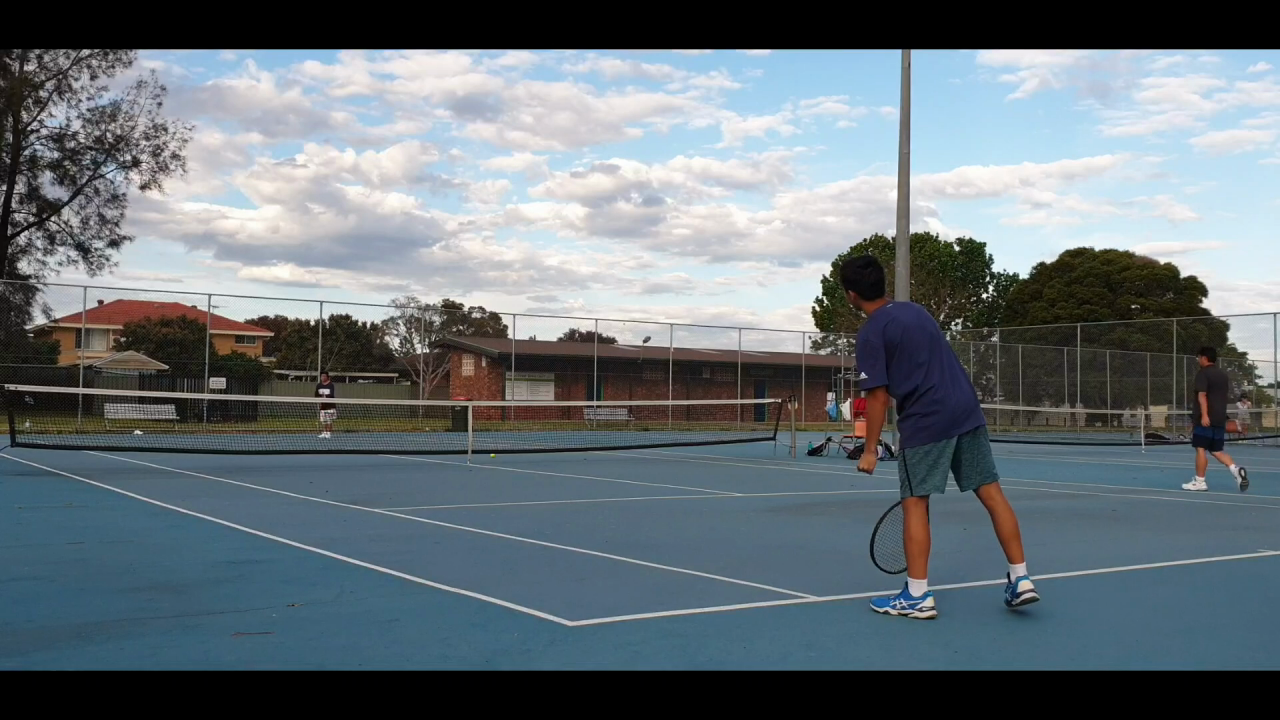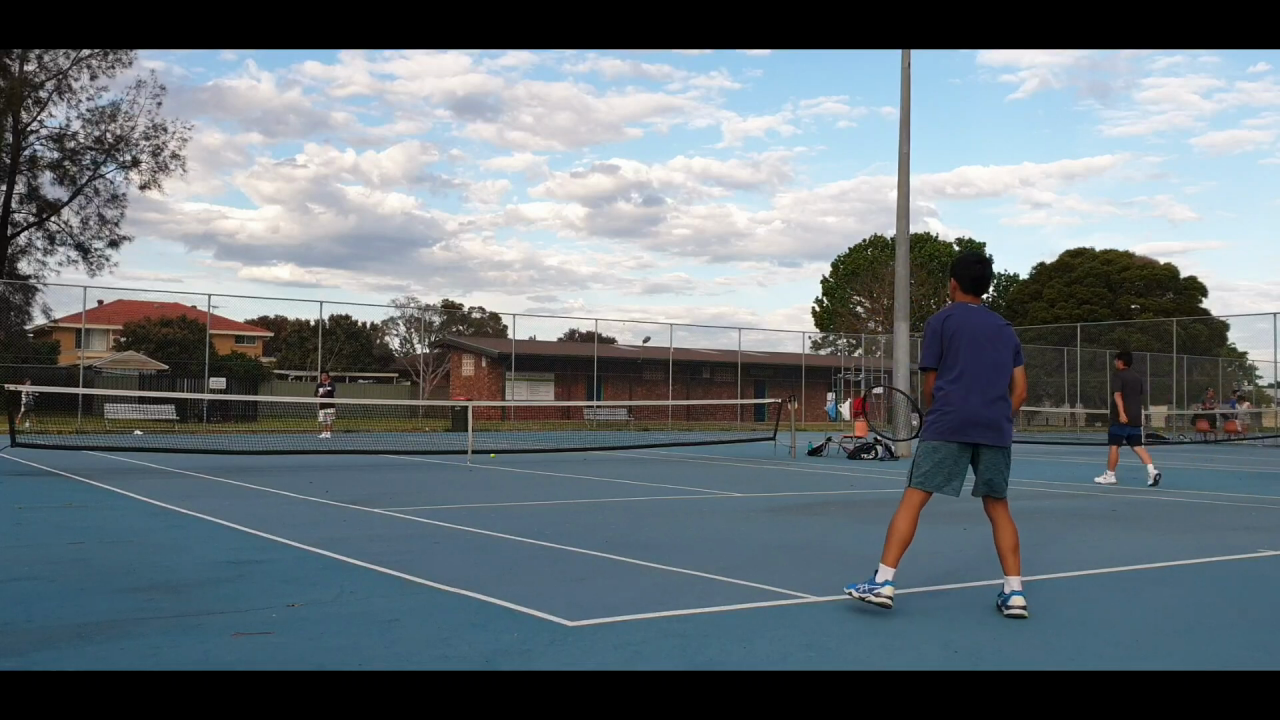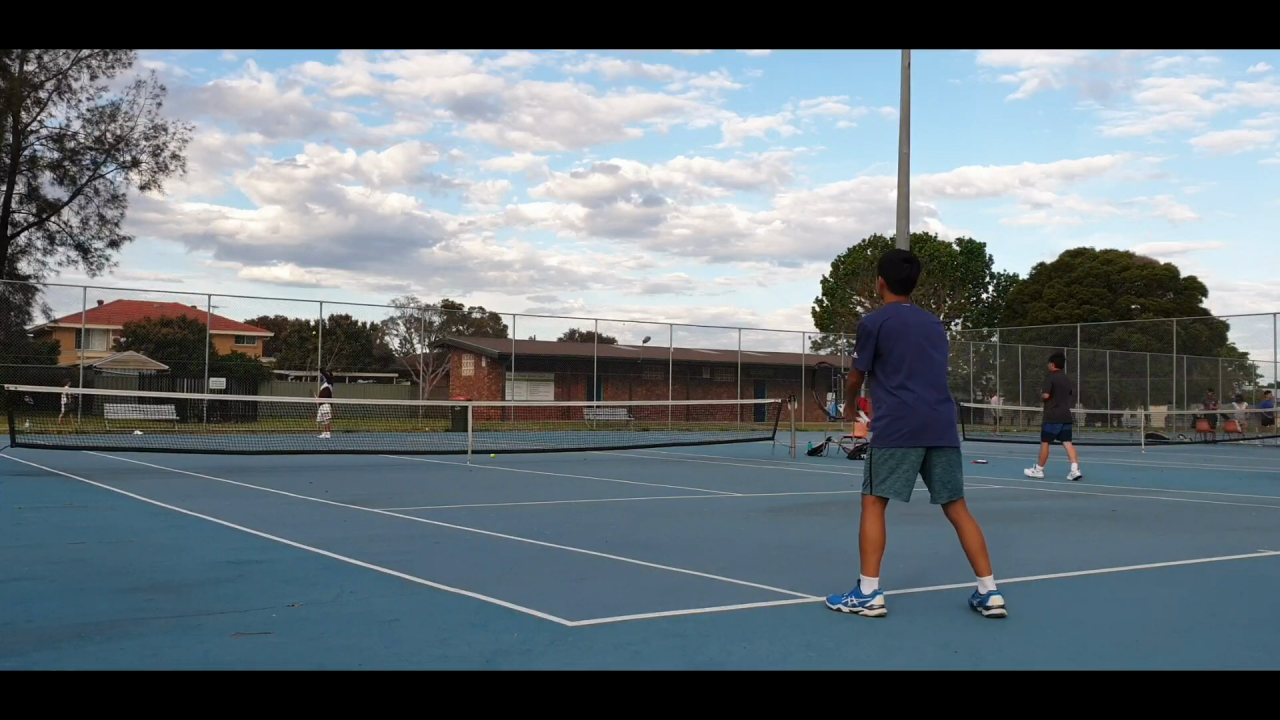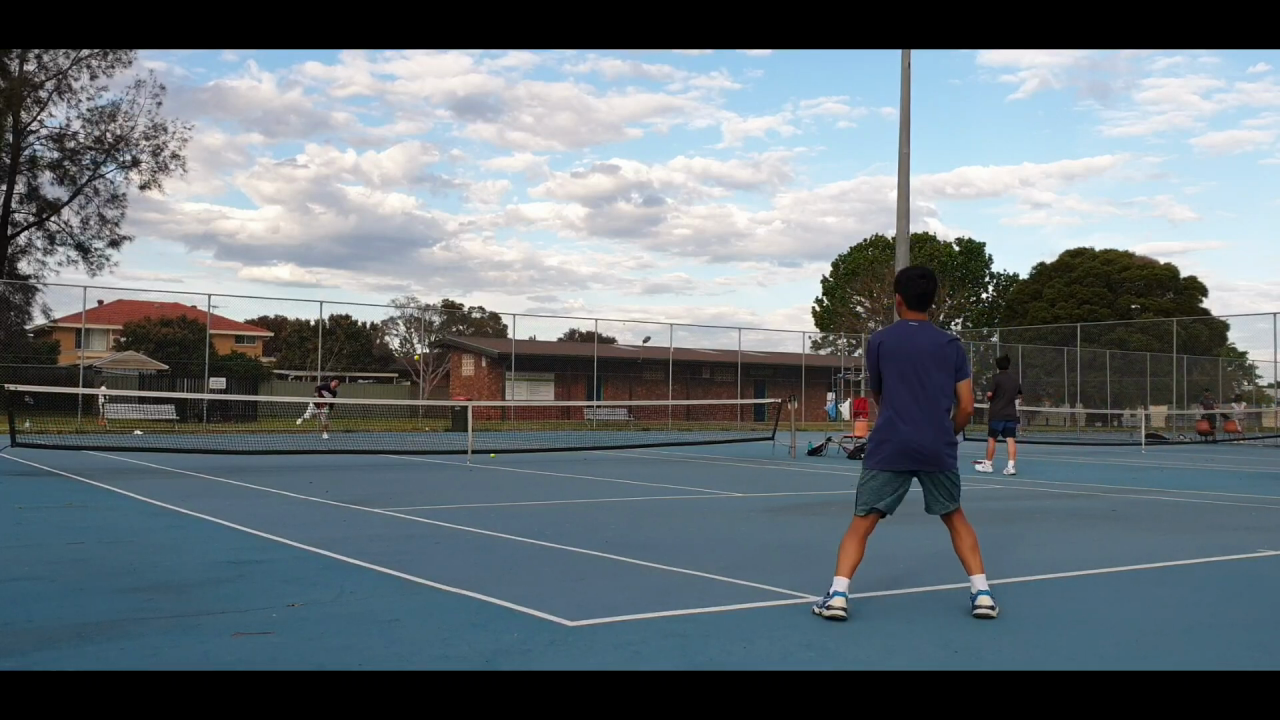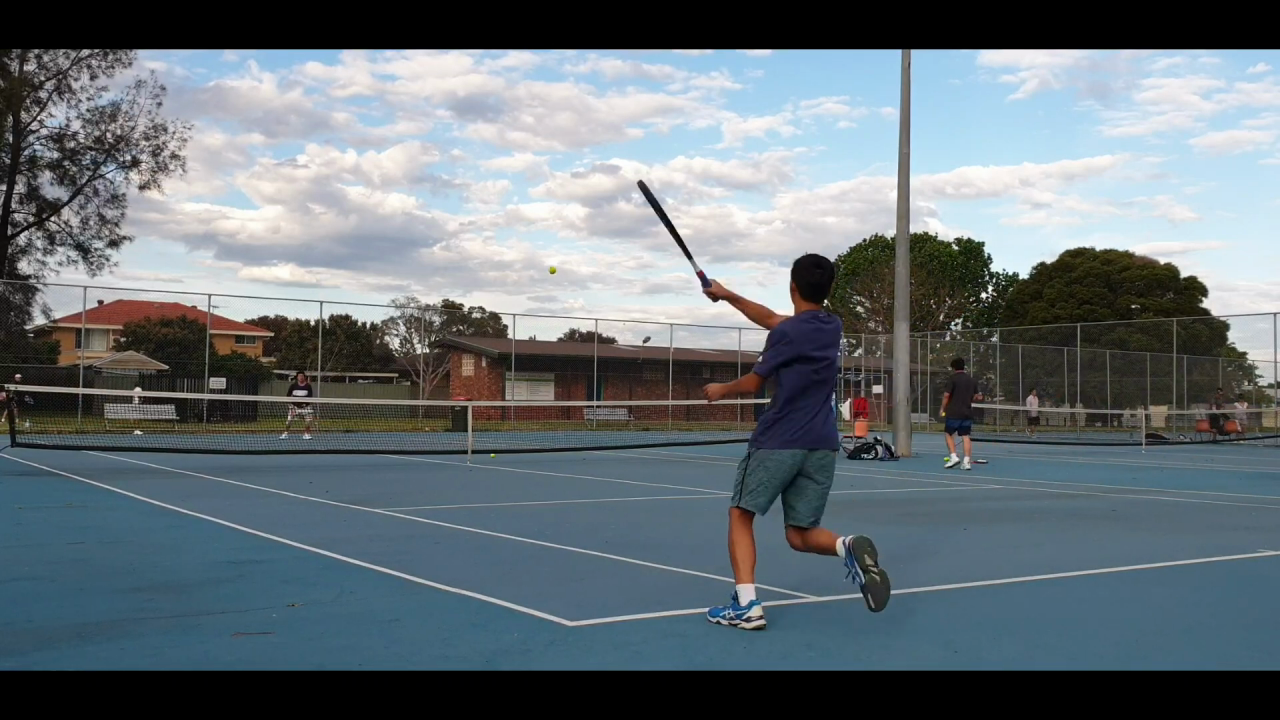
dt=1s
person 1, frame 1
left shoulder: (870, 335)
right shoulder: (916, 311)
left elbow: (879, 396)
left wrist: (870, 451)
left hip: (926, 422)
right hip: (967, 412)
left knee: (914, 503)
right knee: (992, 494)
left ankle: (917, 596)
right ankle: (1020, 580)
person 1, frame 2
left shoulder: (941, 321)
right shoulder: (1005, 328)
left elbow: (930, 382)
right elbow: (1020, 390)
left wrist: (930, 419)
left hip: (948, 424)
right hip: (995, 428)
left knee: (913, 499)
right knee: (998, 507)
left ankle: (883, 582)
right ankle: (1014, 592)
person 1, frame 3
left shoulder: (873, 323)
right shoulder: (934, 324)
left elbow: (857, 376)
left wrist: (850, 405)
left hip: (897, 427)
right hip: (943, 426)
left knee: (873, 504)
right knee: (957, 508)
left ankle: (868, 593)
right ankle: (989, 592)
person 1, frame 4
left shoulder: (879, 341)
right shoulder: (951, 345)
right elbow: (966, 407)
left hip: (888, 447)
right hip: (936, 447)
left knee: (861, 524)
right knee: (955, 518)
left ankle: (837, 594)
right ankle: (982, 591)
person 1, frame 5
left shoulder: (789, 332)
right shoulder: (832, 326)
left elbow: (753, 384)
right elbow: (770, 318)
left wrist: (721, 390)
right wrist: (725, 295)
left hip: (779, 439)
right hip: (821, 442)
left knee: (740, 515)
right knee: (803, 535)
left ankle: (746, 604)
right ankle: (849, 547)
